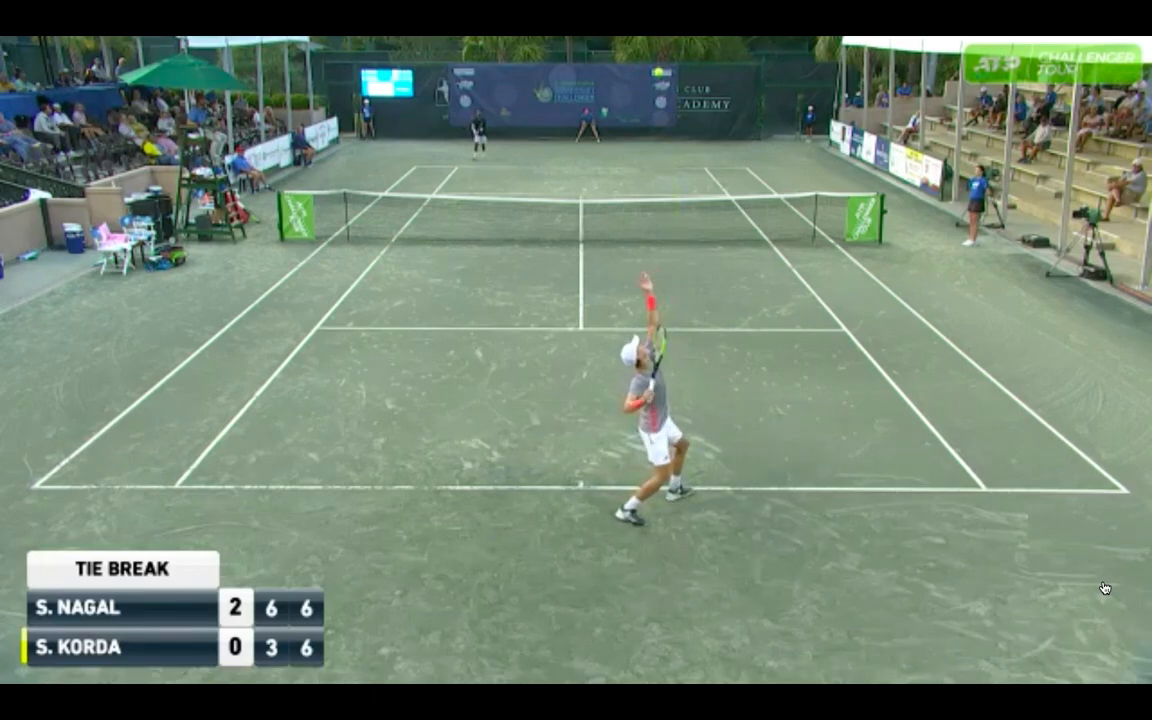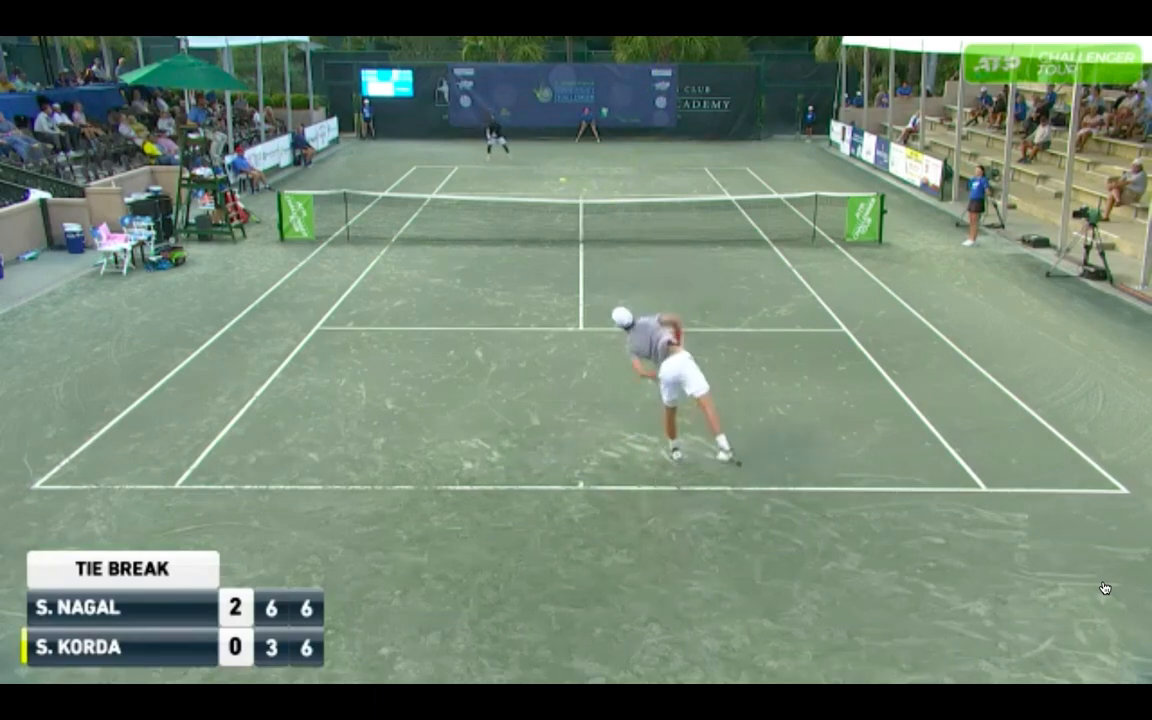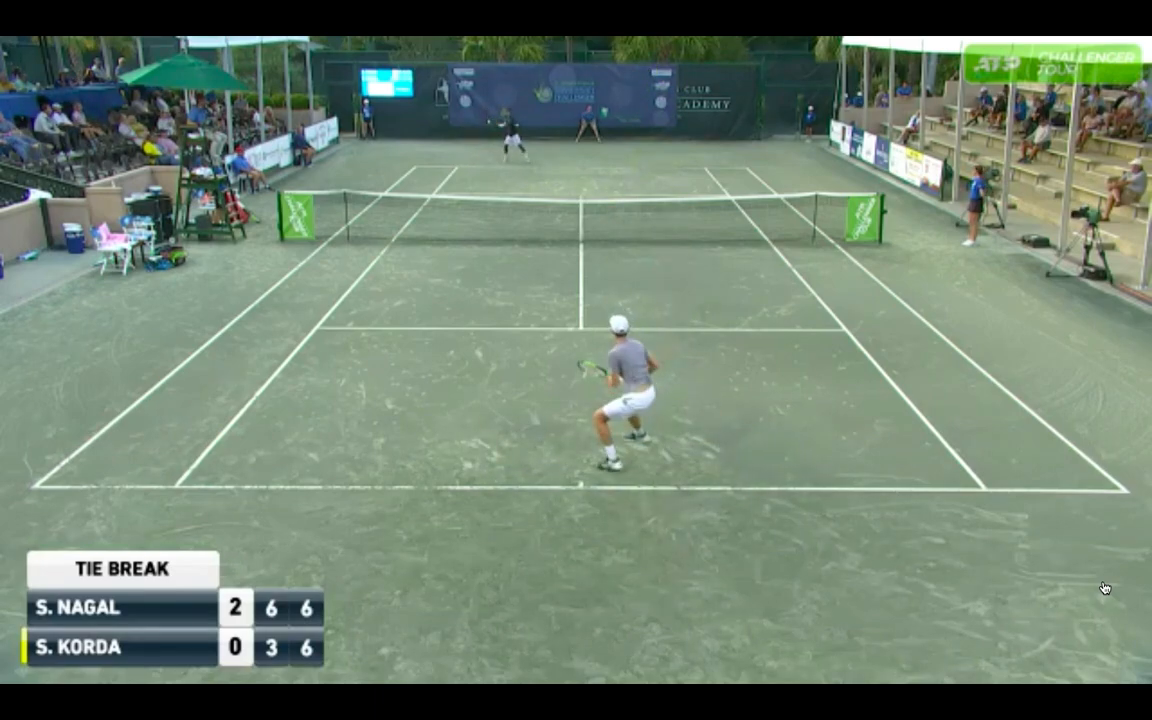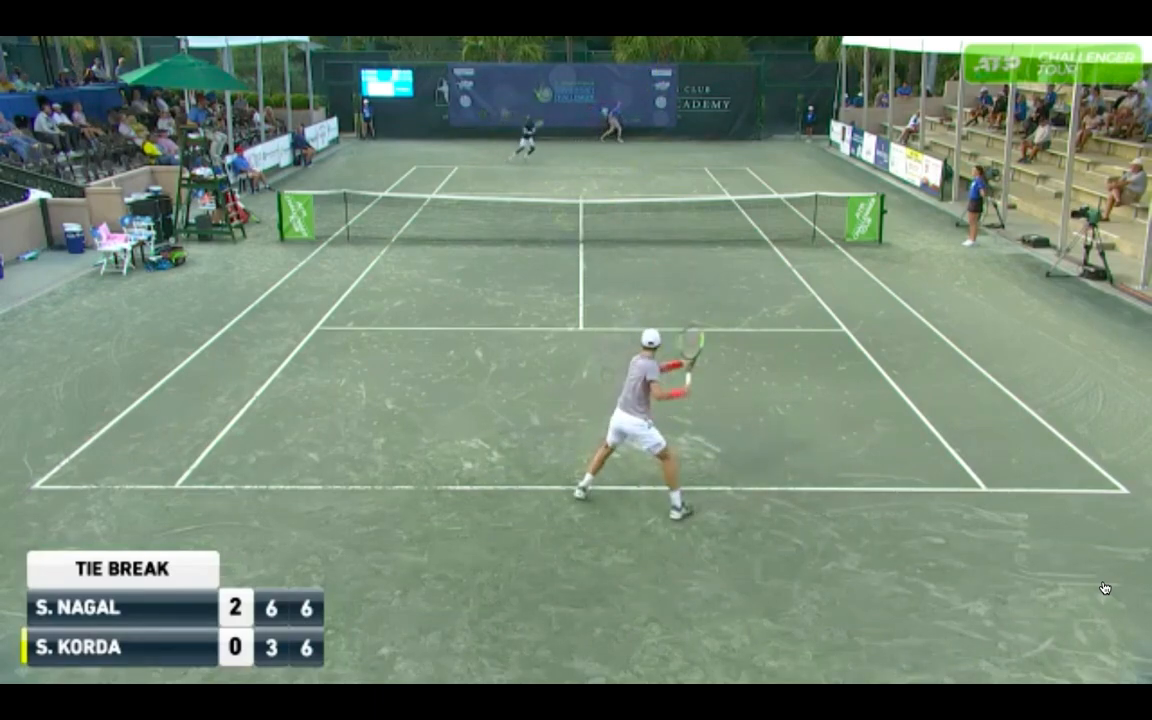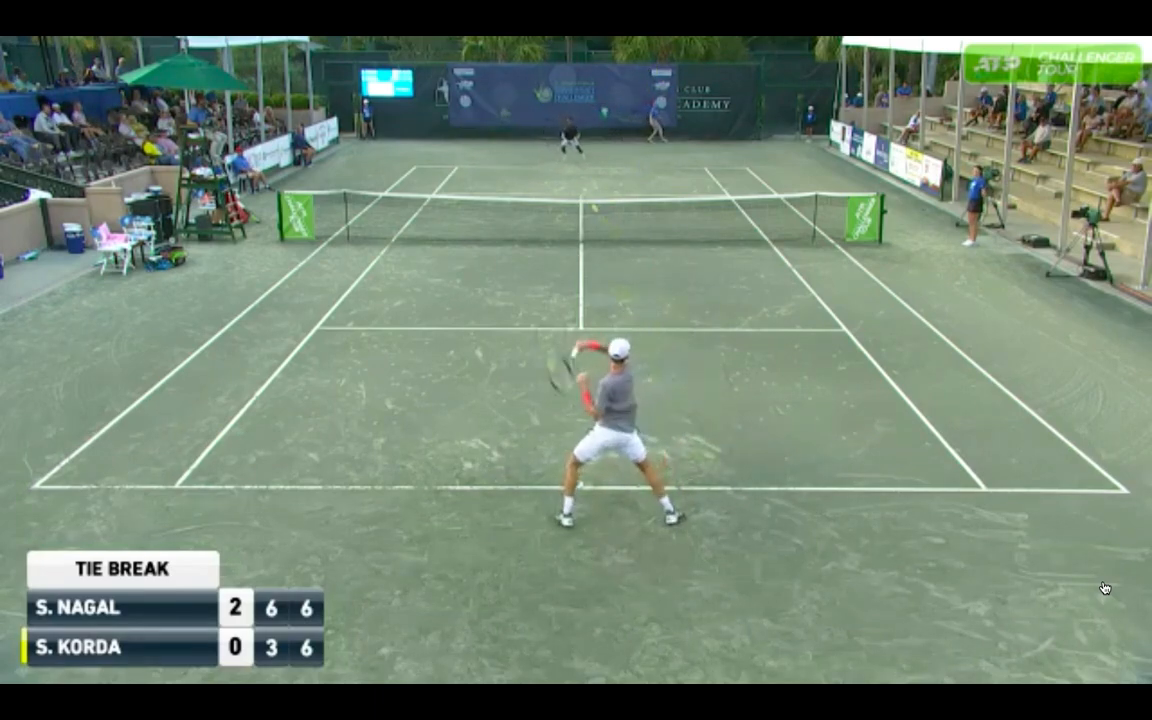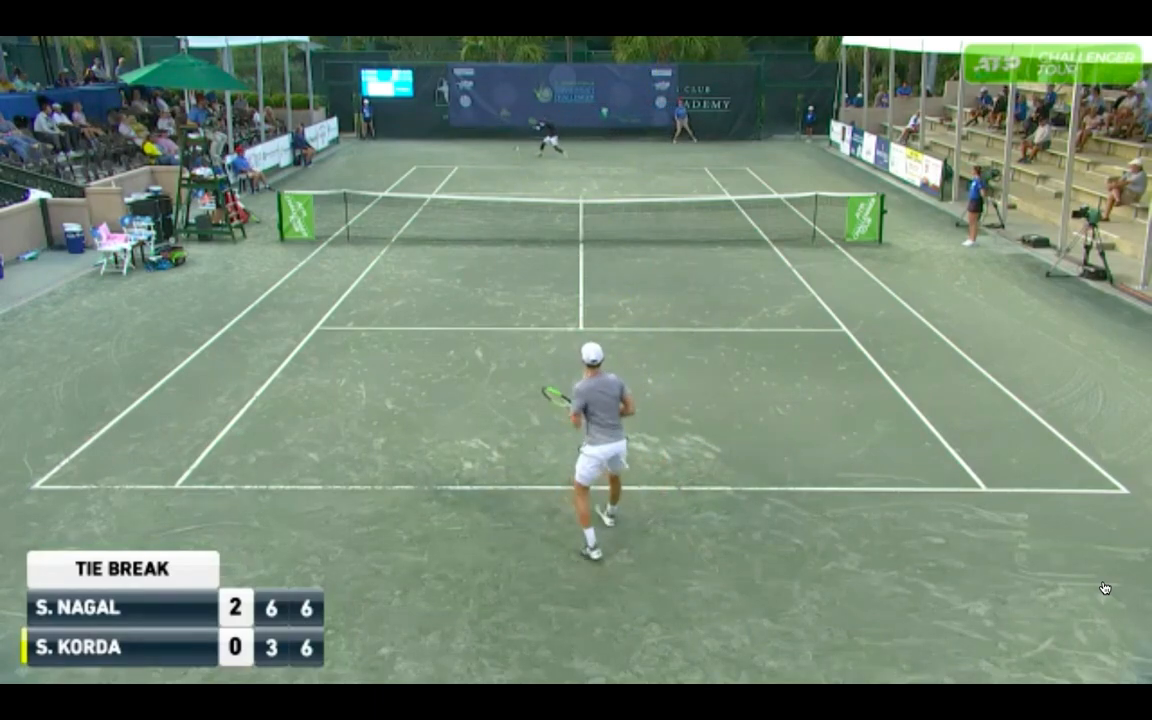
dt=0.7s
person 1, frame 1
left shoulder: (650, 355)
right shoulder: (639, 381)
left elbow: (654, 324)
right elbow: (627, 408)
left wrist: (649, 294)
right wrist: (643, 401)
left hip: (664, 420)
right hip: (653, 429)
left knee: (682, 446)
right knee: (661, 477)
left ankle: (674, 489)
right ankle: (627, 509)
person 1, frame 2
left shoulder: (631, 344)
right shoulder: (647, 321)
left elbow: (640, 371)
right elbow: (675, 320)
left wrist: (653, 375)
right wrist: (679, 338)
left hip: (666, 370)
right hip: (681, 359)
left knee: (670, 409)
right knee: (706, 404)
left ankle: (674, 449)
right ankle: (724, 448)
person 1, frame 3
left shoulder: (615, 353)
right shoulder: (638, 345)
left elbow: (613, 384)
right elbow: (655, 365)
left wrist: (611, 378)
left hip: (636, 398)
right hip: (649, 393)
left knee: (599, 418)
right knee: (630, 410)
left ankle: (613, 460)
right ankle: (640, 433)
person 1, frame 4
left shoulder: (636, 359)
right shoulder: (651, 365)
right elbow: (658, 394)
left wrist: (681, 363)
right wrist: (680, 392)
left hip: (619, 416)
right hip: (637, 422)
left knee: (607, 448)
right knee: (668, 458)
left ankle: (583, 487)
right ankle: (677, 506)
person 1, frame 5
left shoulder: (606, 384)
right shoulder: (628, 370)
left elbow: (594, 413)
right elbow: (610, 353)
left wrist: (583, 388)
right wrist: (587, 344)
left hip: (606, 434)
right hip: (627, 433)
left knee: (573, 464)
right knee: (648, 469)
left ankle: (567, 515)
right ankle: (670, 512)
person 1, frame 6
left shoulder: (581, 388)
right shoulder: (615, 381)
left elbow: (576, 422)
right elbow: (630, 410)
left wrist: (574, 415)
left hip: (597, 448)
right hip: (619, 444)
left knee: (580, 492)
right knee: (614, 477)
left ankle: (593, 547)
right ankle: (611, 515)
